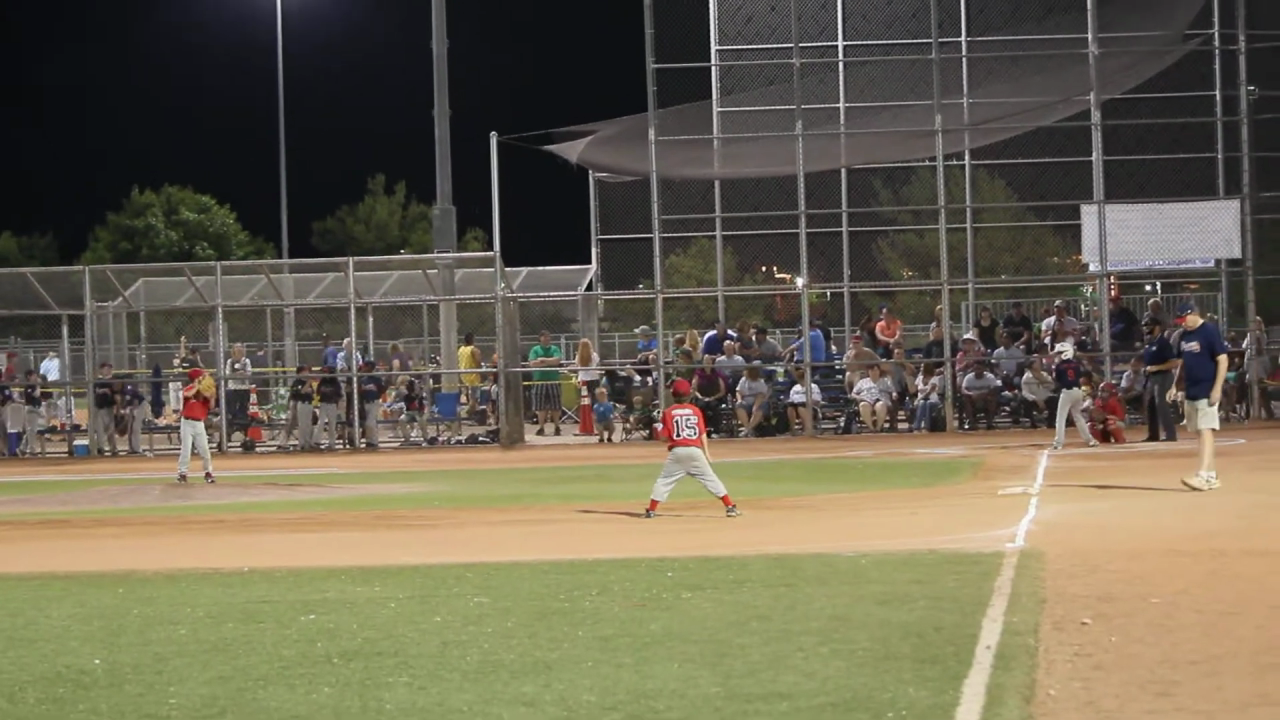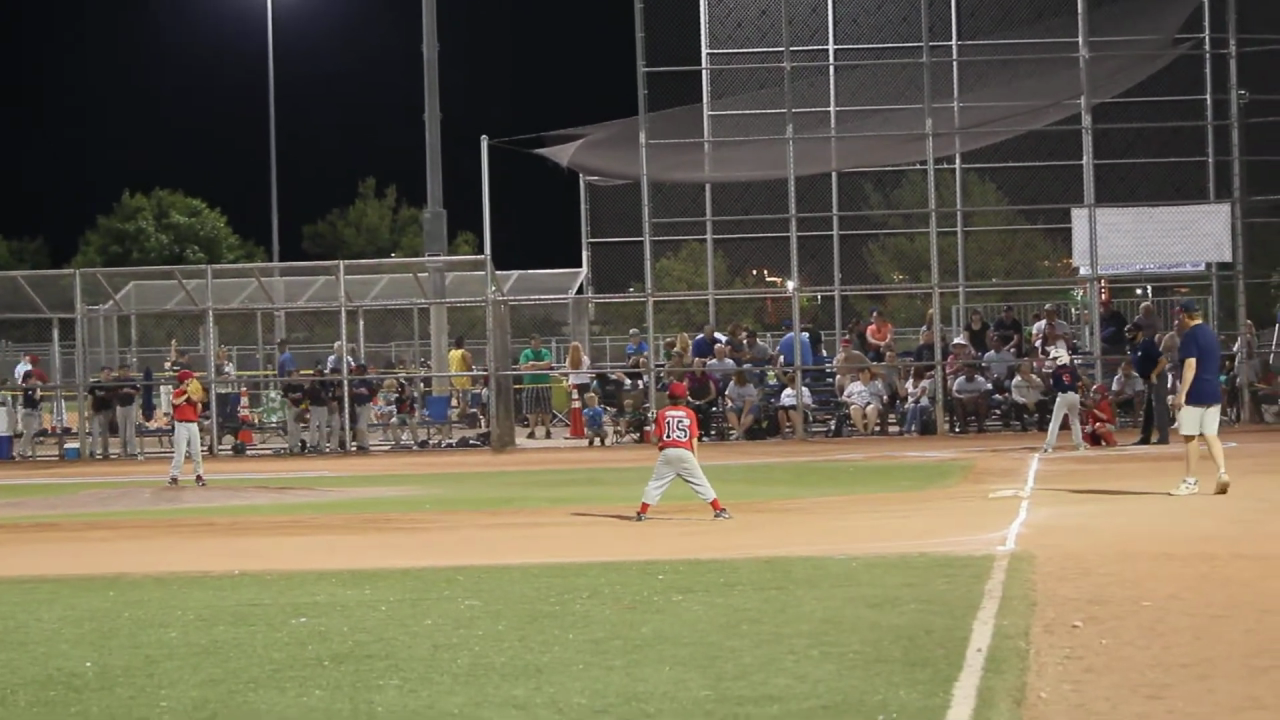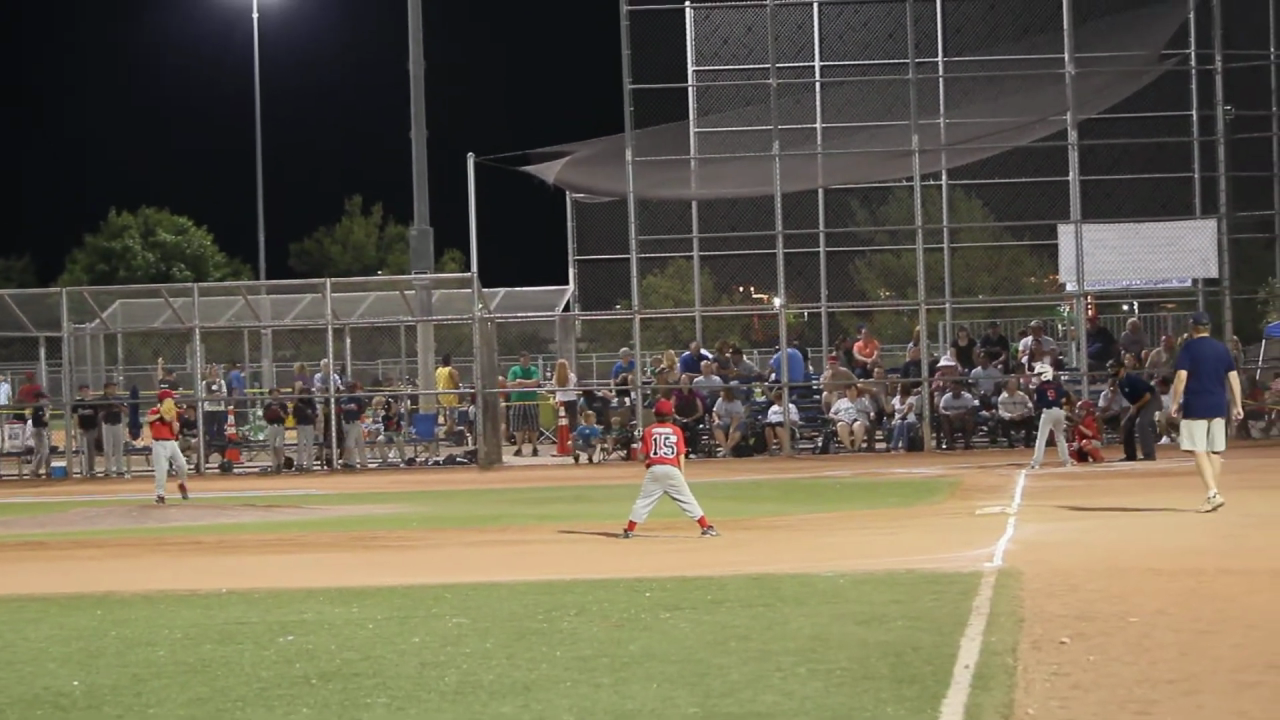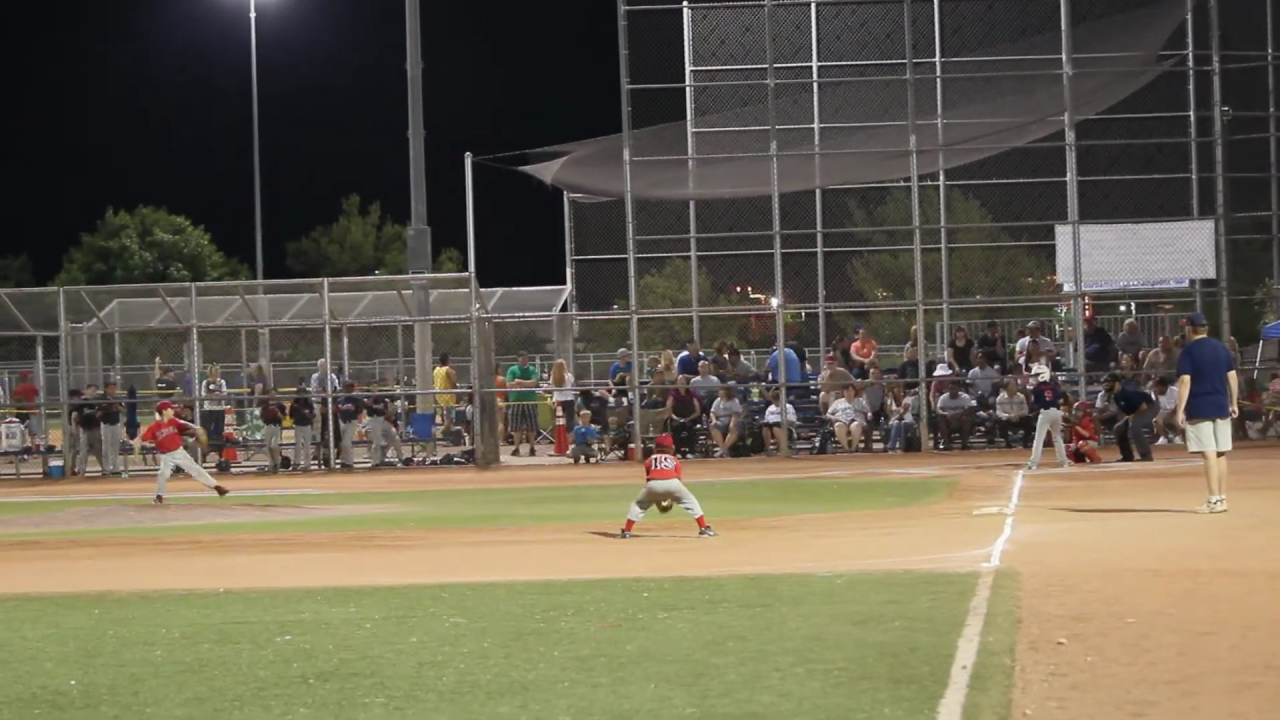
dt=0.7s
person 1, frame 1
left shoulder: (1211, 332)
right shoulder: (1184, 336)
left elbow: (1222, 361)
left wrist: (1217, 389)
right wrist: (1175, 387)
left hip: (1208, 391)
right hip: (1192, 392)
left knee: (1205, 431)
right knee: (1202, 433)
left ankle: (1202, 476)
right ankle: (1211, 477)
person 1, frame 2
left shoulder: (1190, 335)
right shoulder: (1210, 333)
left elbow: (1191, 365)
left wrist: (1181, 393)
left hip: (1195, 392)
right hip: (1213, 392)
left knee: (1190, 436)
right knee: (1210, 434)
left ankle: (1190, 482)
right ankle: (1222, 472)
person 1, frame 3
left shoulder: (1188, 347)
right shoulder: (1222, 348)
left elbow: (1181, 377)
right elbow: (1234, 377)
left wrist: (1175, 402)
right wrist: (1237, 404)
left hip: (1195, 406)
right hip: (1218, 406)
left knee: (1199, 452)
right knee: (1215, 452)
left ankle: (1213, 494)
right ankle: (1213, 495)
person 1, frame 4
left shoulder: (1189, 351)
right shoulder: (1221, 347)
left elbow: (1185, 382)
right elbow: (1233, 377)
left wrist: (1180, 410)
right wrist: (1234, 403)
left hip: (1199, 408)
right hip: (1221, 407)
left knee: (1209, 453)
right knee: (1221, 453)
left ankle: (1214, 500)
right ankle: (1222, 498)
